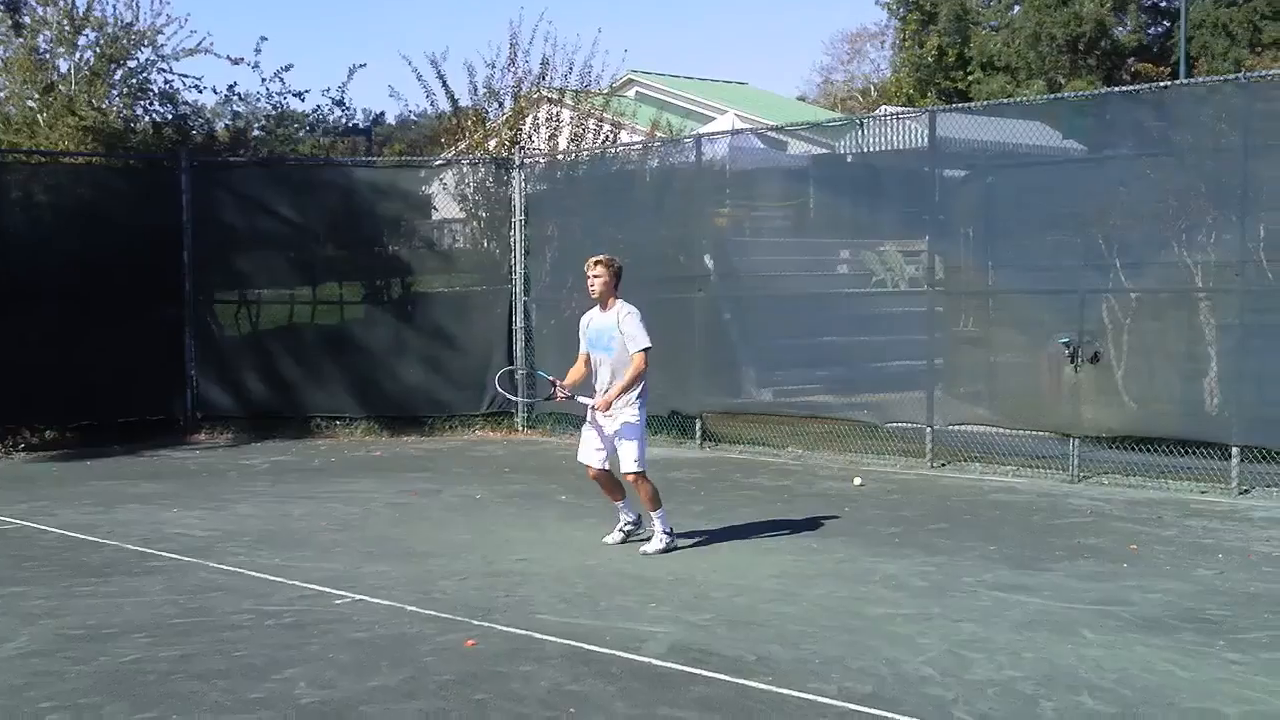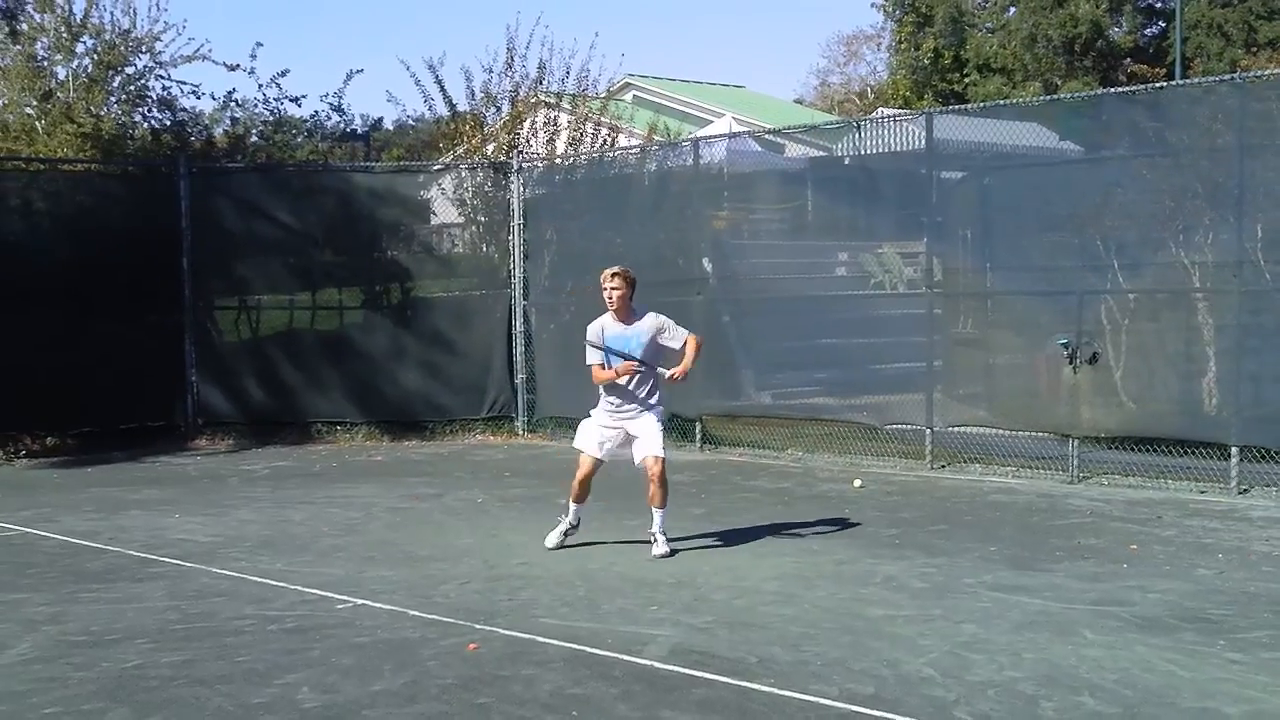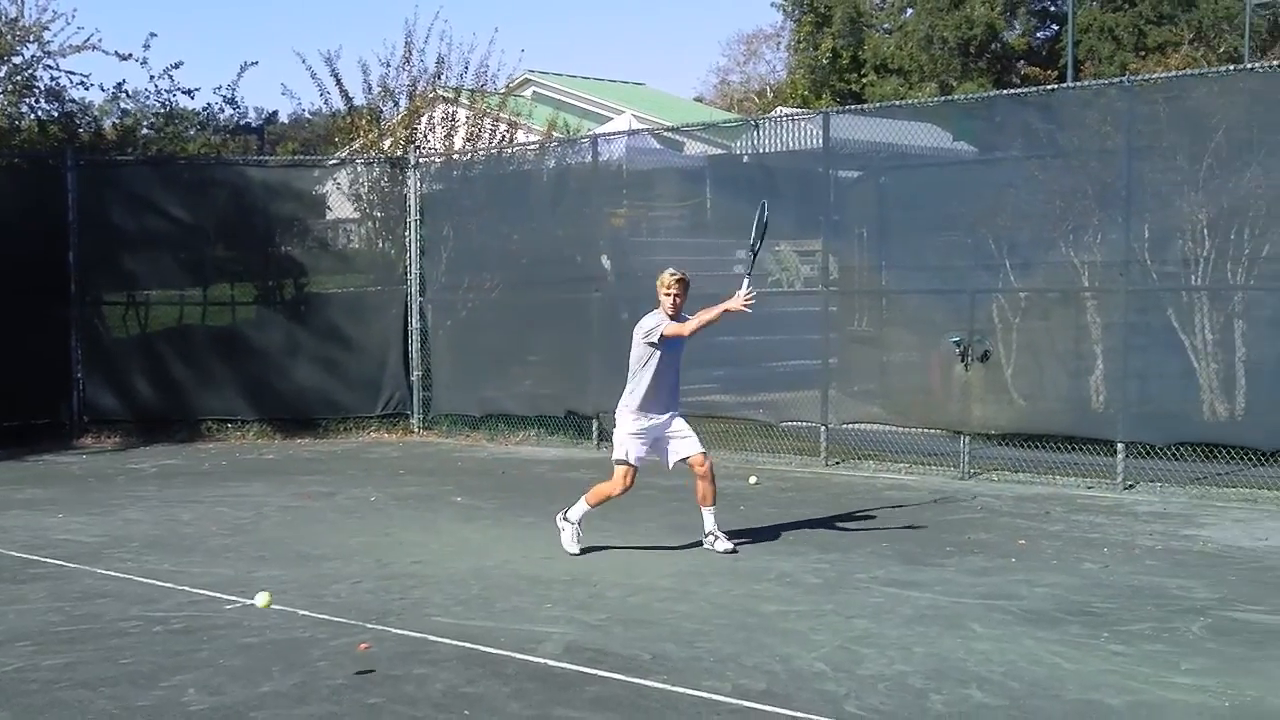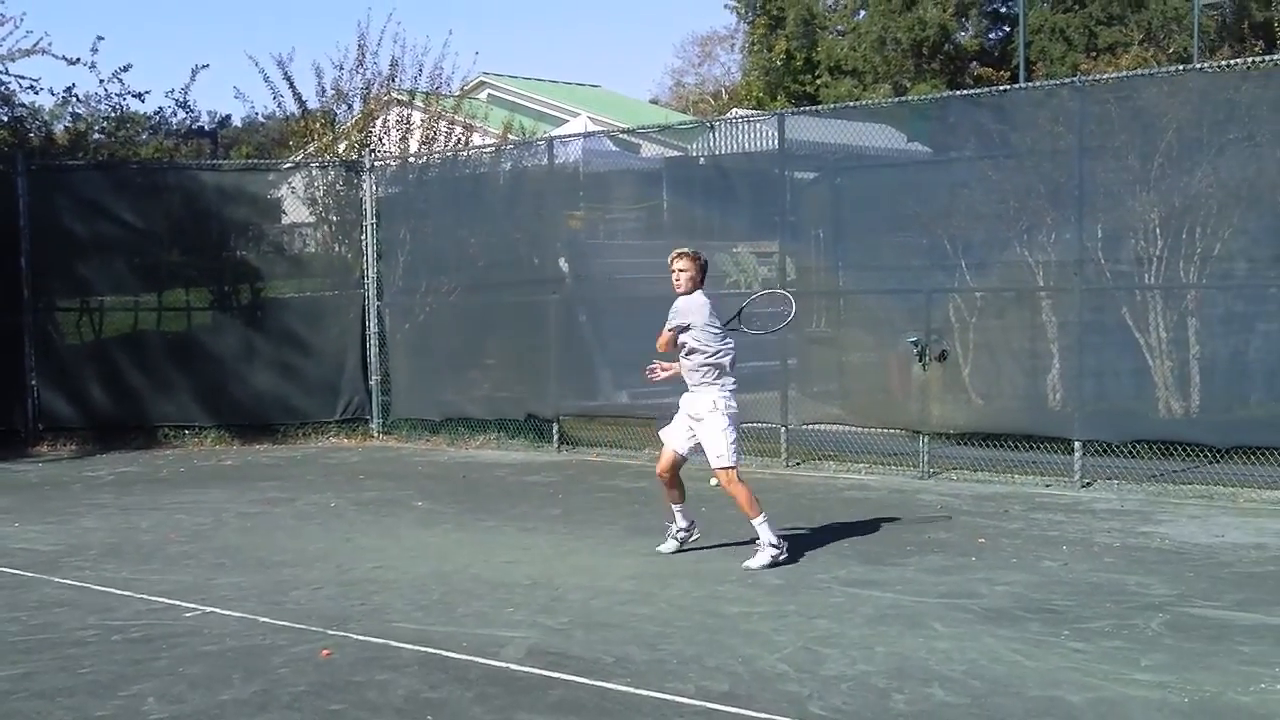
dt=0.7s
person 1, frame 1
left shoulder: (628, 315)
right shoulder: (587, 319)
left elbow: (640, 363)
right elbow: (583, 363)
left wrist: (612, 395)
right wrist: (566, 384)
left hip: (627, 408)
right hip: (601, 407)
left knee: (634, 475)
right knee: (595, 471)
left ankle: (663, 531)
right ankle: (630, 520)
person 1, frame 2
left shoulder: (652, 323)
right shoulder: (595, 329)
left elbow: (693, 339)
right elbow: (598, 377)
left wrist: (686, 365)
right wrist: (620, 371)
left hip: (645, 411)
right hip: (608, 411)
left knee: (656, 469)
right knee: (583, 474)
left ankle: (658, 532)
right ankle: (569, 521)
person 1, frame 3
left shoulder: (677, 321)
right shoulder: (651, 323)
left elbow: (698, 321)
right elbow: (687, 329)
left wrist: (729, 305)
right wrist: (725, 306)
left hip: (667, 415)
right hip: (635, 416)
left knee: (703, 466)
right knee: (622, 482)
left ankle: (711, 531)
right ankle: (570, 518)
person 1, frame 4
left shoulder: (687, 304)
right shoulder: (696, 305)
left elbow: (663, 346)
left wrist: (673, 364)
right wrist: (675, 368)
left hip: (715, 400)
right hip: (695, 402)
left knee: (727, 477)
right knee: (665, 469)
left ankle: (771, 543)
right ankle: (683, 526)
